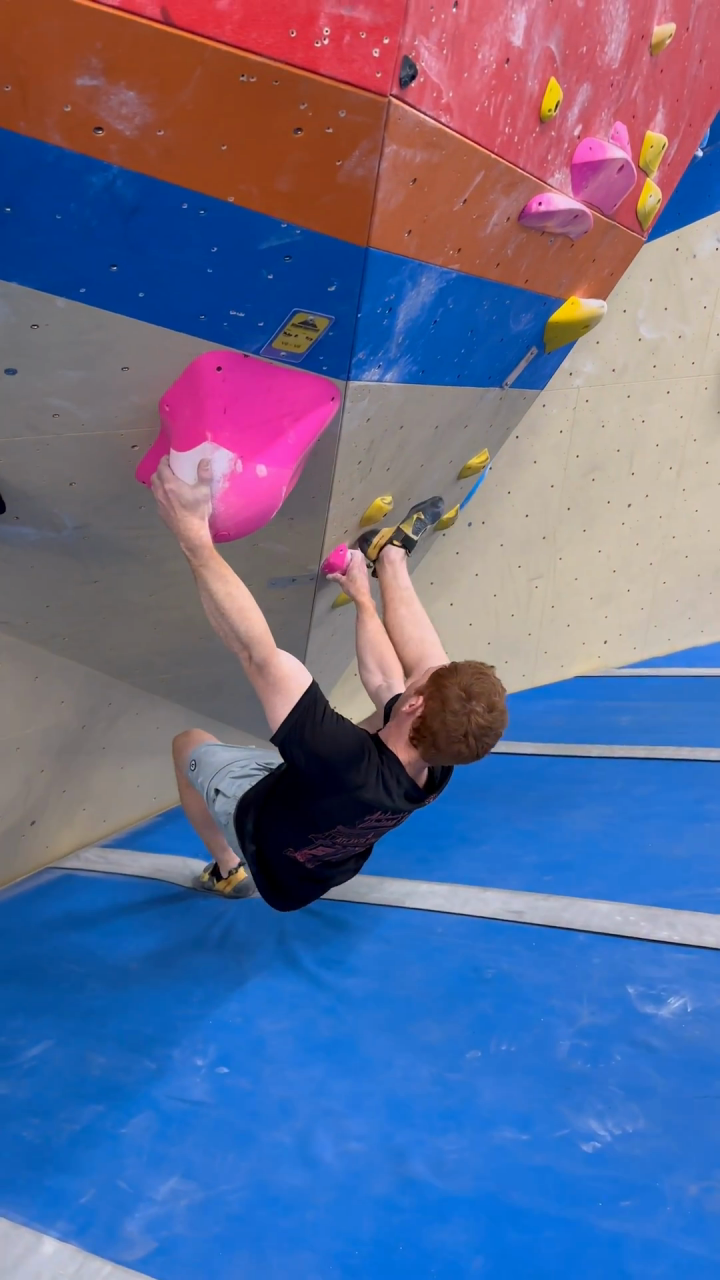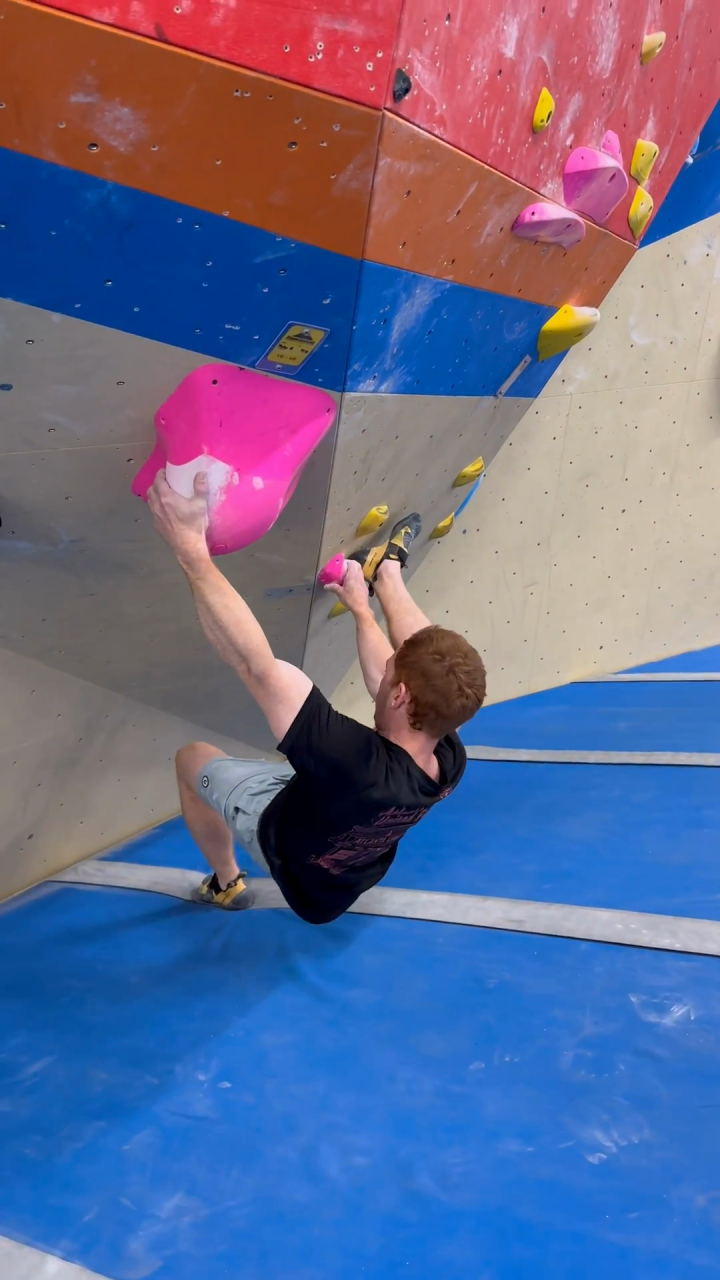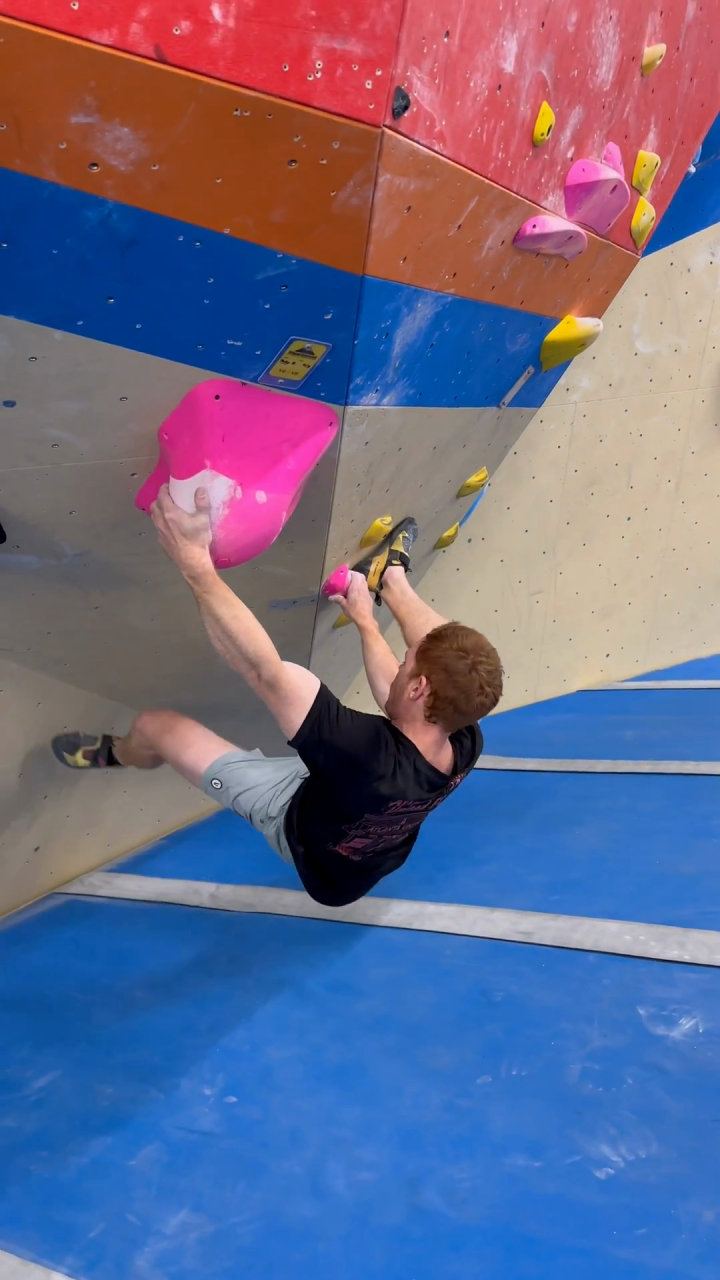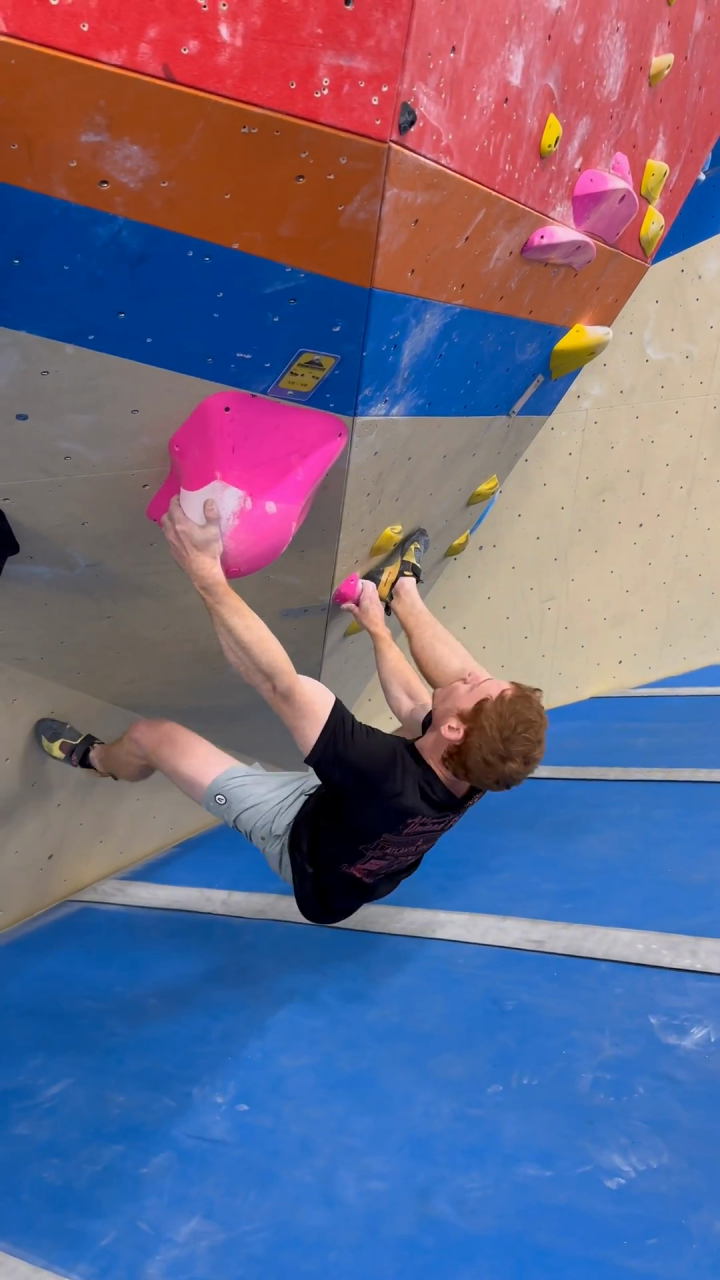
dt=0.4s
person 1, frame 1
left shoulder: (341, 756)
right shoulder: (436, 772)
left elbow: (258, 653)
right elbow: (383, 680)
left wrist: (193, 537)
right wrist: (362, 598)
left hip: (262, 825)
left knee: (188, 744)
left ankle: (228, 872)
right ankle: (391, 555)
person 1, frame 2
left shoulder: (349, 759)
right shoulder: (450, 763)
left elbow: (257, 665)
right elbow: (388, 688)
left wrist: (190, 549)
right wrist: (360, 611)
left hip: (283, 835)
left knee: (192, 758)
right knee: (440, 656)
left ankle: (226, 884)
right ankle: (385, 571)
person 1, frame 3
left shoulder: (361, 752)
right shoulder: (465, 747)
left elbow: (265, 670)
right elbow: (400, 699)
left wrist: (195, 563)
right wrist: (365, 620)
left hip: (302, 828)
left knee: (156, 725)
right knee: (460, 649)
left ankle: (113, 752)
right ankle: (389, 578)
person 1, frame 4
left shoulder: (384, 769)
right shoulder: (485, 768)
left elbow: (280, 683)
right elbow: (413, 706)
left wrist: (206, 575)
right wrist: (377, 630)
left hip: (301, 840)
right hip: (358, 809)
left knee: (153, 736)
right knee: (474, 682)
left ankle: (97, 757)
right ankle: (401, 591)
